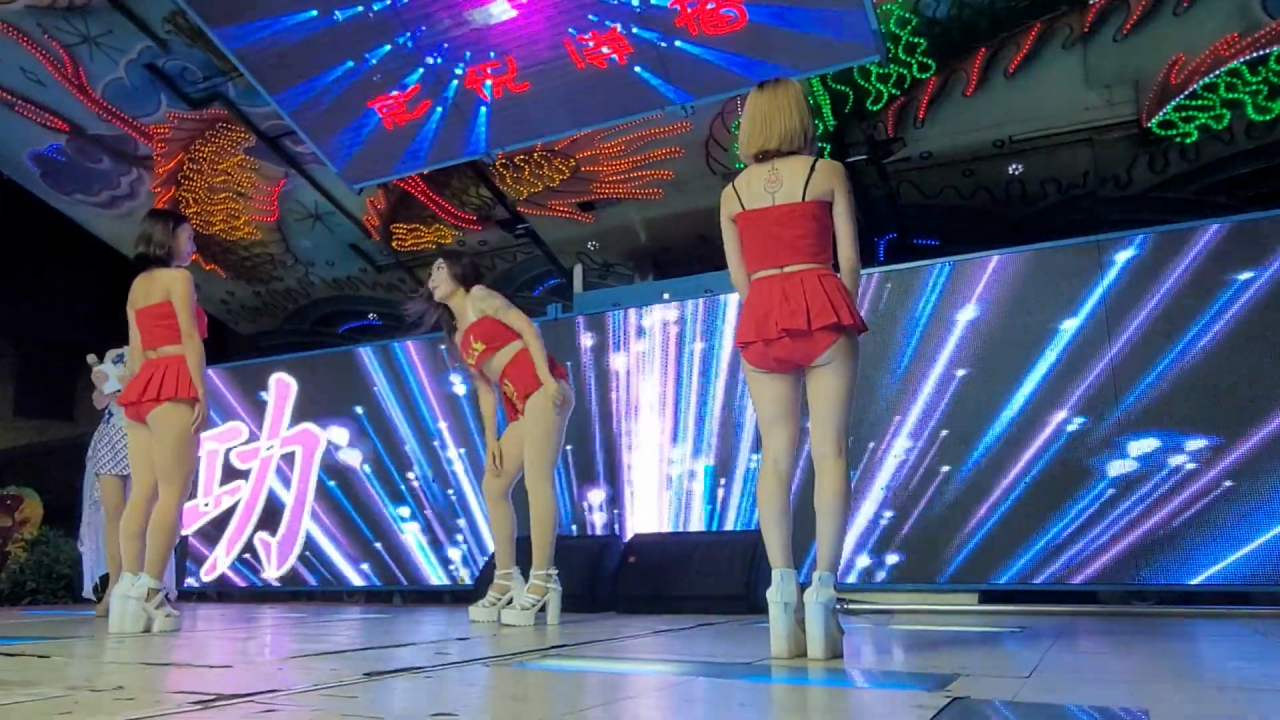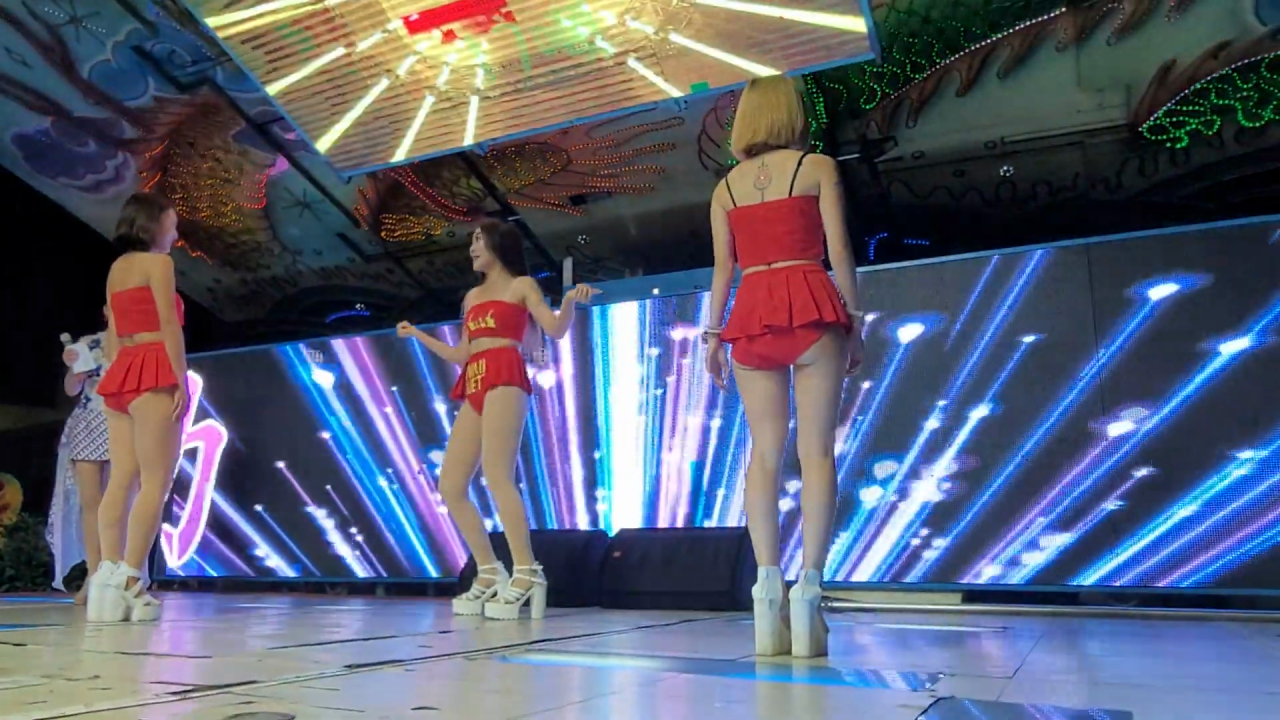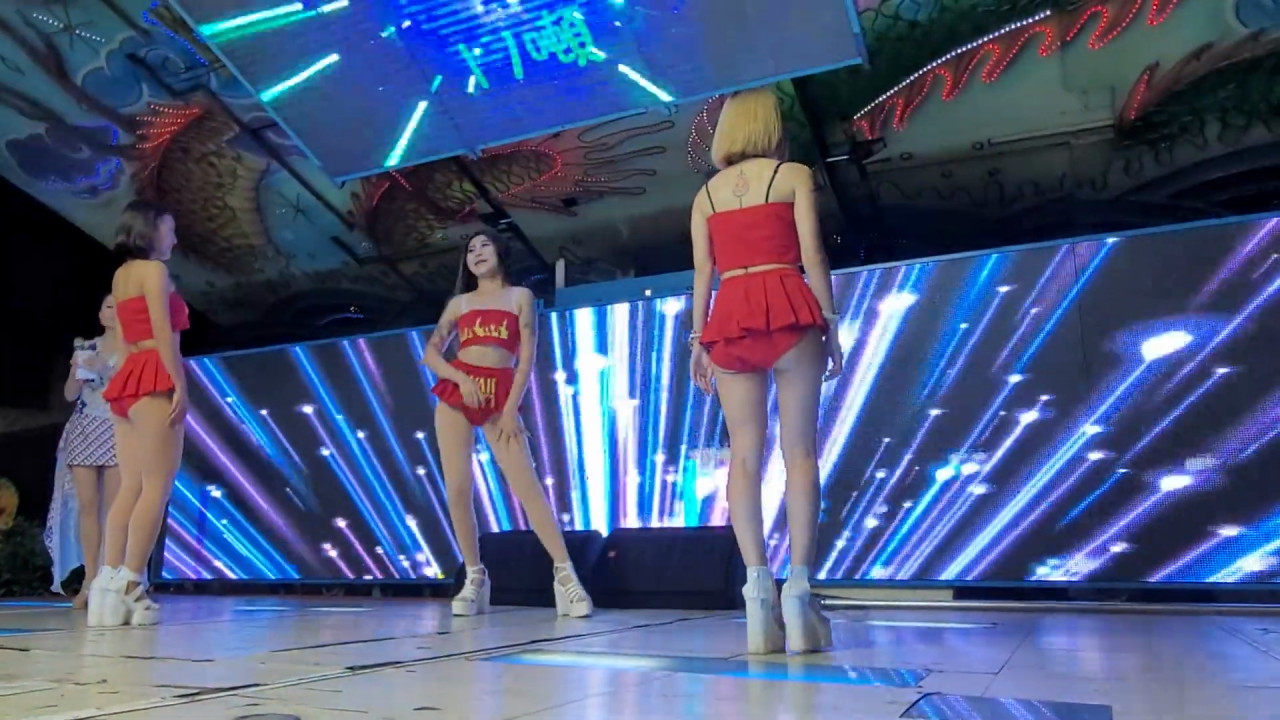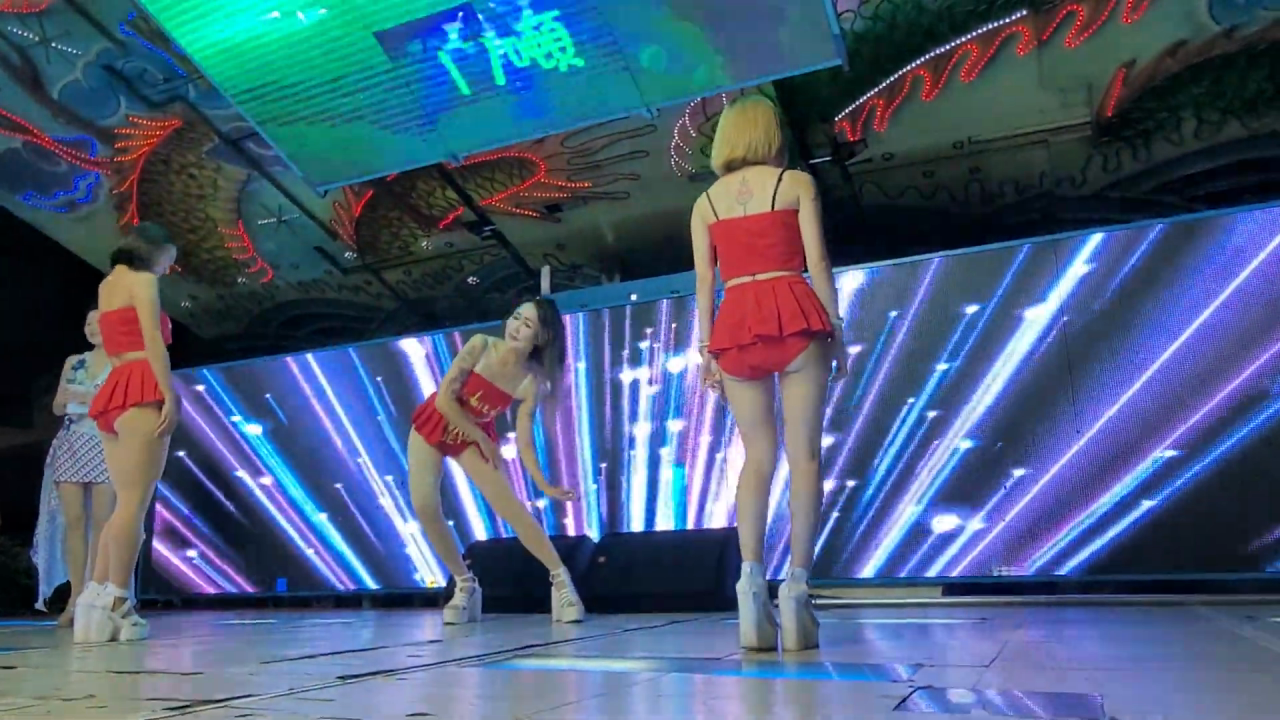
dt=1s
person 1, frame 1
left shoulder: (732, 191)
right shoulder: (827, 172)
left elbow: (739, 275)
right elbow: (849, 260)
right wrist: (846, 322)
left hip: (761, 320)
right hip: (820, 309)
left knee: (776, 456)
right knee: (830, 451)
left ankle: (783, 591)
right ankle: (822, 588)
person 1, frame 2
left shoulder: (726, 185)
right shoulder: (819, 167)
left elbow: (723, 266)
right elbow: (840, 251)
left wrist: (714, 336)
right wrist: (854, 319)
left hip: (751, 315)
right hip: (810, 308)
left knee: (764, 453)
right knee: (815, 451)
left ankle: (769, 591)
right ankle: (808, 587)
person 1, frame 3
left shoulder: (706, 193)
right shoulder: (795, 175)
left elbow: (703, 272)
right elbow: (812, 256)
left wrist: (698, 339)
right wrist: (831, 325)
left hip: (729, 319)
right hip: (786, 312)
left knee: (745, 456)
right knee: (799, 452)
left ankle: (759, 589)
right ankle: (798, 583)
person 1, frame 4
left shoulder: (706, 201)
right shoulder: (797, 182)
left elbow: (704, 281)
right elbow: (817, 261)
left wrist: (706, 346)
right wrist: (835, 328)
left hip: (736, 325)
right hip: (793, 315)
left knee: (758, 457)
right knee: (802, 453)
left ankle: (751, 576)
right ankle: (796, 588)
person 2, frame 1
left shoulder: (137, 285)
right shoulder: (178, 277)
left elbow: (135, 349)
right elbow: (190, 336)
left wrist: (140, 390)
right wrist: (201, 393)
left hip: (141, 389)
right hip: (172, 385)
left knee: (143, 493)
right knee: (172, 492)
left ankle: (130, 588)
right ankle: (148, 593)
person 2, frame 2
left shoulder: (117, 268)
right shoulder: (158, 262)
left elbow: (113, 333)
right elbow: (169, 325)
left wrist: (119, 374)
right wrist: (182, 380)
left hip: (121, 375)
right hip: (152, 373)
left knee: (122, 480)
right knee: (156, 481)
left ankle: (109, 577)
right ankle: (128, 581)
person 2, frame 3
left shoulder: (122, 274)
right shoulder: (153, 269)
left elbow: (126, 335)
right elbow: (162, 330)
right wrist: (179, 385)
left hip: (128, 381)
right hip: (154, 379)
left knee: (132, 487)
right knee: (157, 486)
left ankle: (110, 583)
right ankle: (128, 587)
person 2, frame 4
left shoulder: (110, 283)
right shoulder: (142, 280)
right elbow: (153, 342)
left wrist: (164, 381)
right wrist: (169, 395)
left hip: (113, 394)
right hip: (141, 394)
left knee: (126, 503)
right knee: (135, 502)
left ankle: (96, 599)
right ankle: (114, 603)
person 3, frame 1
left shoulder: (480, 297)
right shoulder: (458, 337)
left elbow: (528, 328)
right elbow: (486, 390)
left wrist: (547, 374)
right wrist: (492, 439)
left hip: (543, 386)
right hip: (523, 402)
left knee: (537, 480)
right knee: (493, 486)
left ankle: (542, 581)
right ankle: (507, 581)
person 3, frame 2
left shoulder: (522, 286)
right shoulder: (472, 296)
left elbow: (556, 329)
left wrist: (569, 303)
right wrist: (418, 335)
left hip: (505, 380)
right hip: (472, 390)
left knee: (497, 476)
right knee: (451, 487)
left ankle: (527, 575)
right ankle: (491, 574)
person 3, frame 3
left shoulder: (520, 296)
right shoulder: (458, 303)
left elbow: (526, 357)
right elbow: (429, 355)
left wrist: (512, 410)
right wrist: (461, 380)
left hip: (501, 397)
right hip: (454, 394)
left knee: (526, 485)
right knee: (457, 489)
left ankle: (565, 574)
right ankle: (475, 576)
person 3, frame 4
left shoulder: (530, 382)
right shoulder: (480, 345)
left elbow: (524, 443)
right elbow: (444, 397)
left wrist: (543, 484)
right wrist: (482, 437)
left hip: (476, 436)
right hip: (433, 424)
left knee: (512, 508)
right knee: (425, 506)
left ankle: (561, 579)
right ankle: (465, 585)
person 4, frame 1
right shoulder: (112, 357)
right elbow: (99, 403)
right wrist: (98, 385)
right hip: (111, 438)
right knee: (111, 513)
right ankle: (112, 586)
person 4, frame 2
right shoulder: (86, 343)
right elbow: (71, 389)
right wrist: (71, 366)
right hip: (86, 427)
right knee: (88, 501)
right ankle: (92, 575)
person 4, frame 3
right shoulder: (84, 347)
right elbow: (70, 394)
left wrist: (105, 370)
right wrist: (76, 371)
left hip: (117, 430)
right hip: (84, 431)
right knee: (86, 505)
right ankle: (90, 579)
person 4, frame 4
right shoulder: (73, 363)
right elbow: (57, 408)
left wrist: (95, 399)
right wrist: (66, 398)
left hip: (106, 446)
right hip: (71, 446)
left knee: (101, 522)
right knee: (72, 521)
right ankle: (75, 597)
